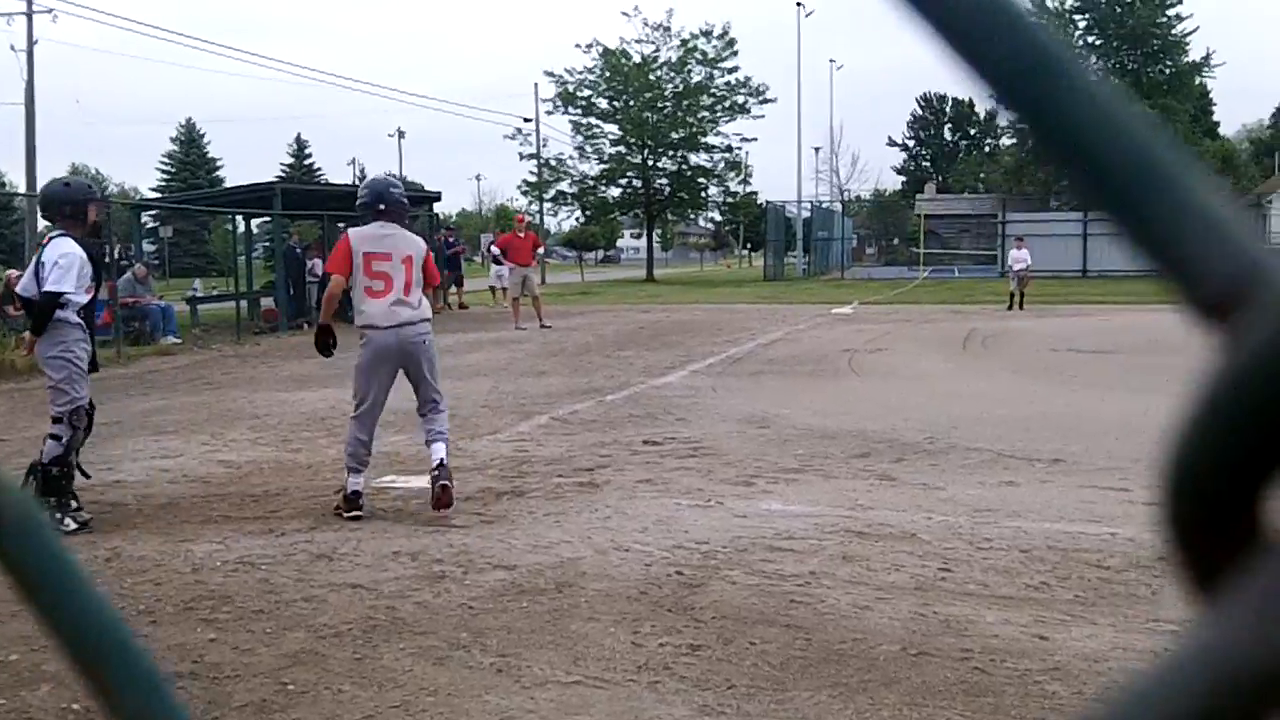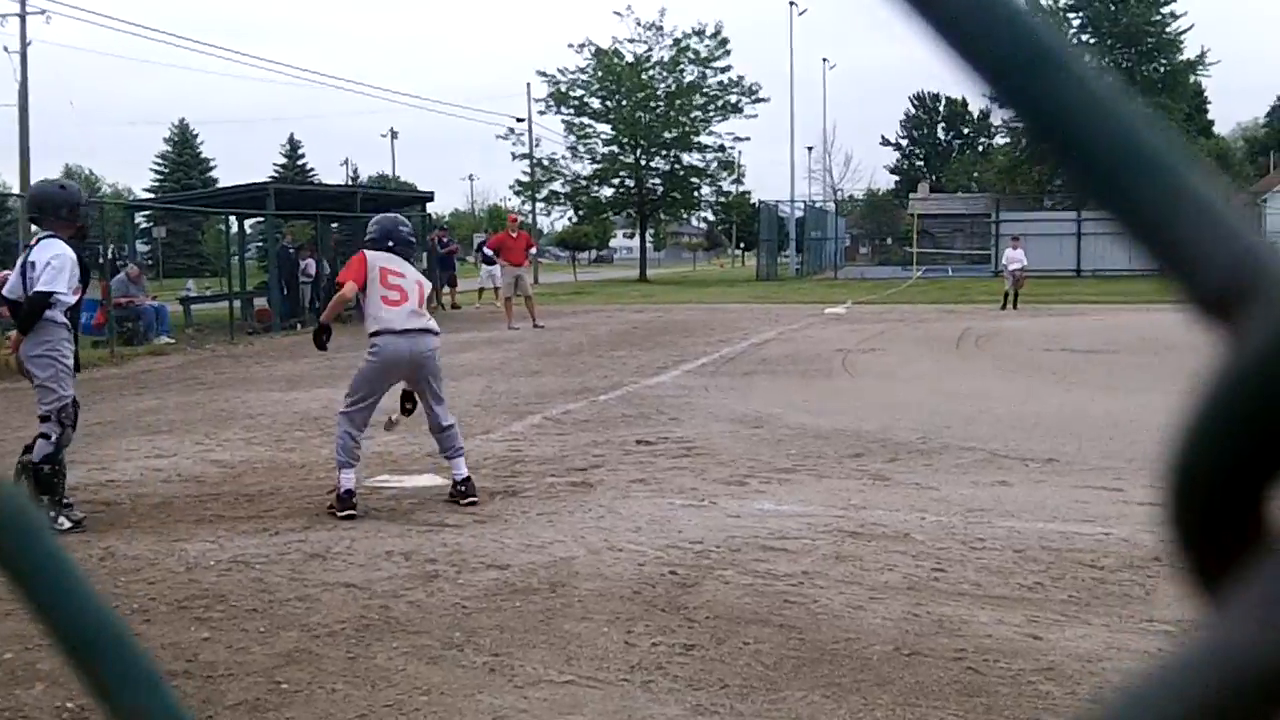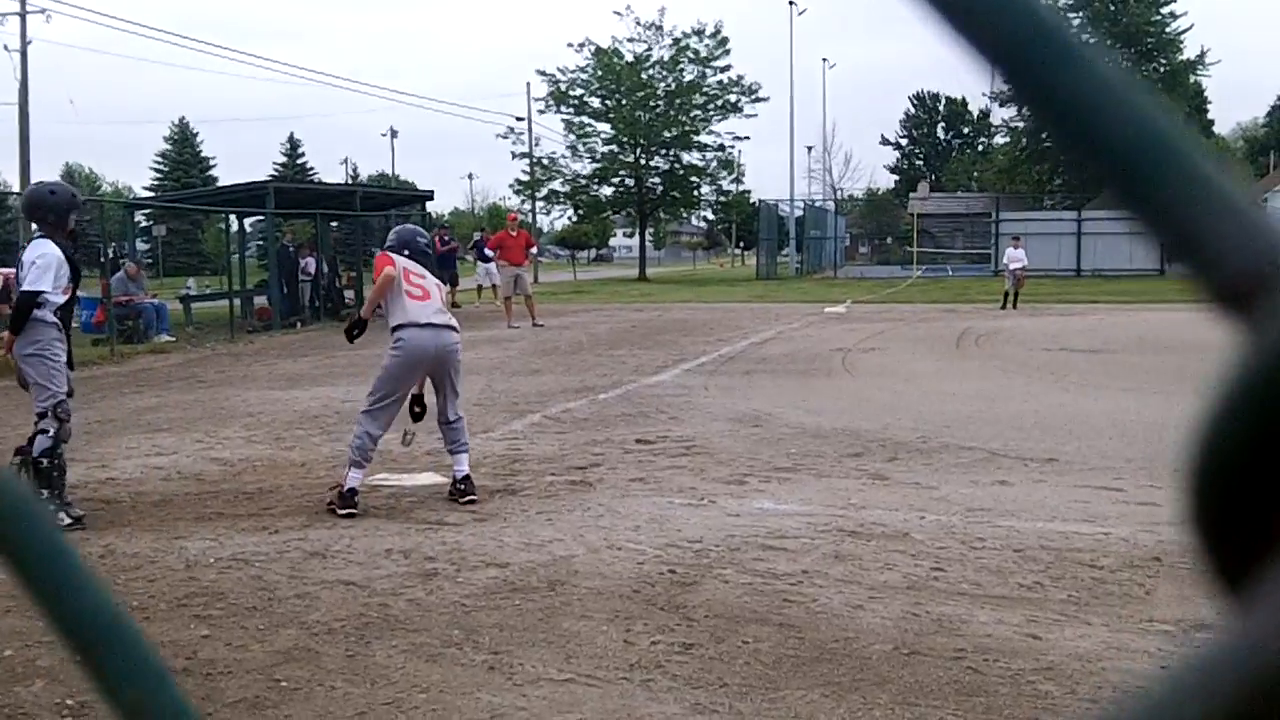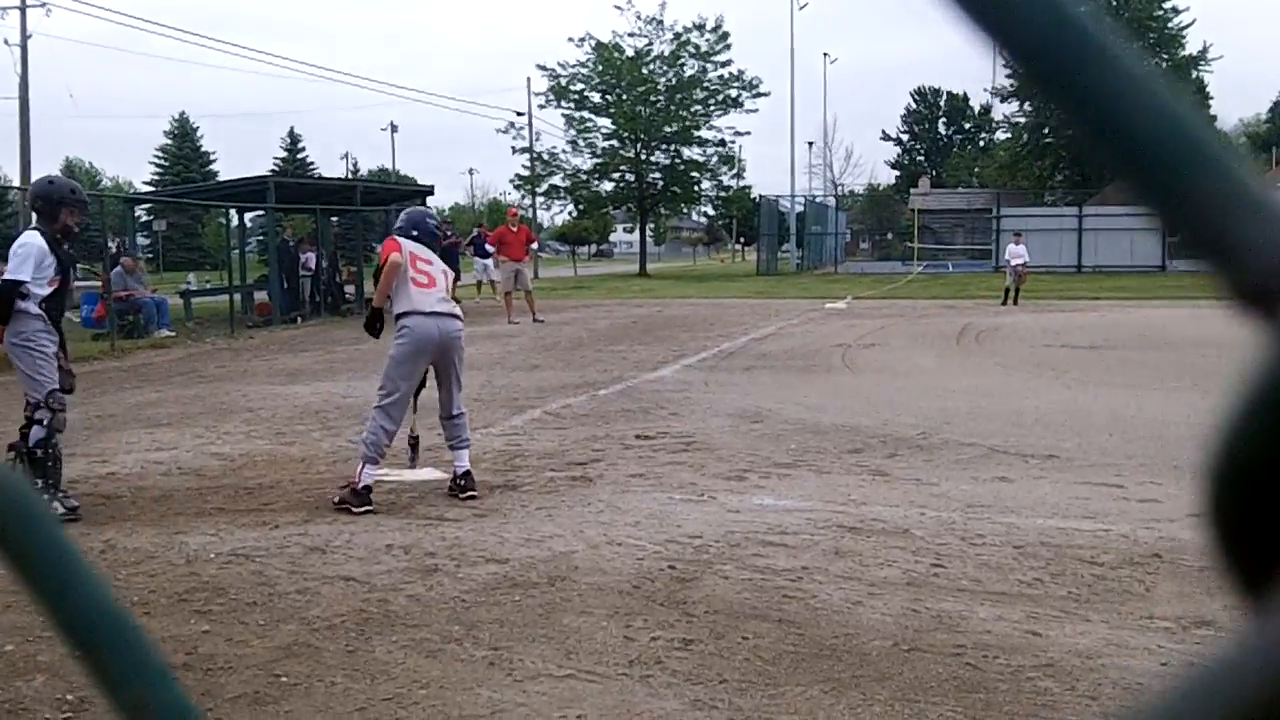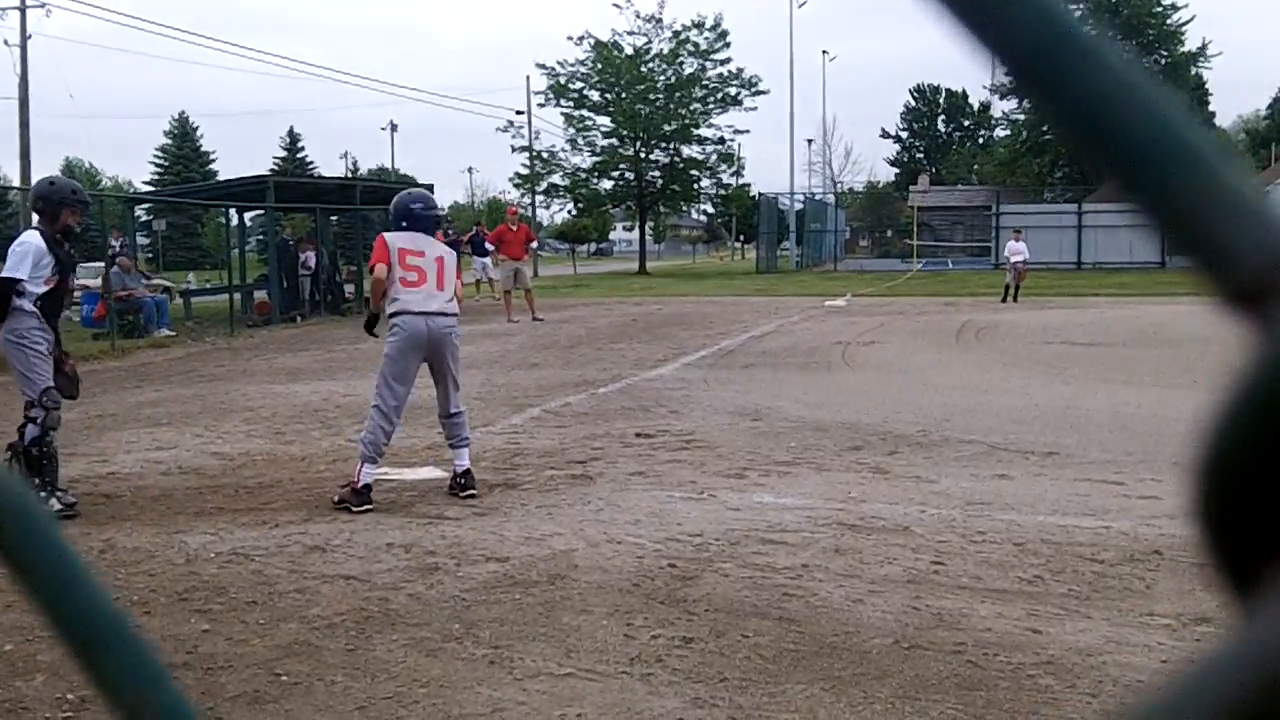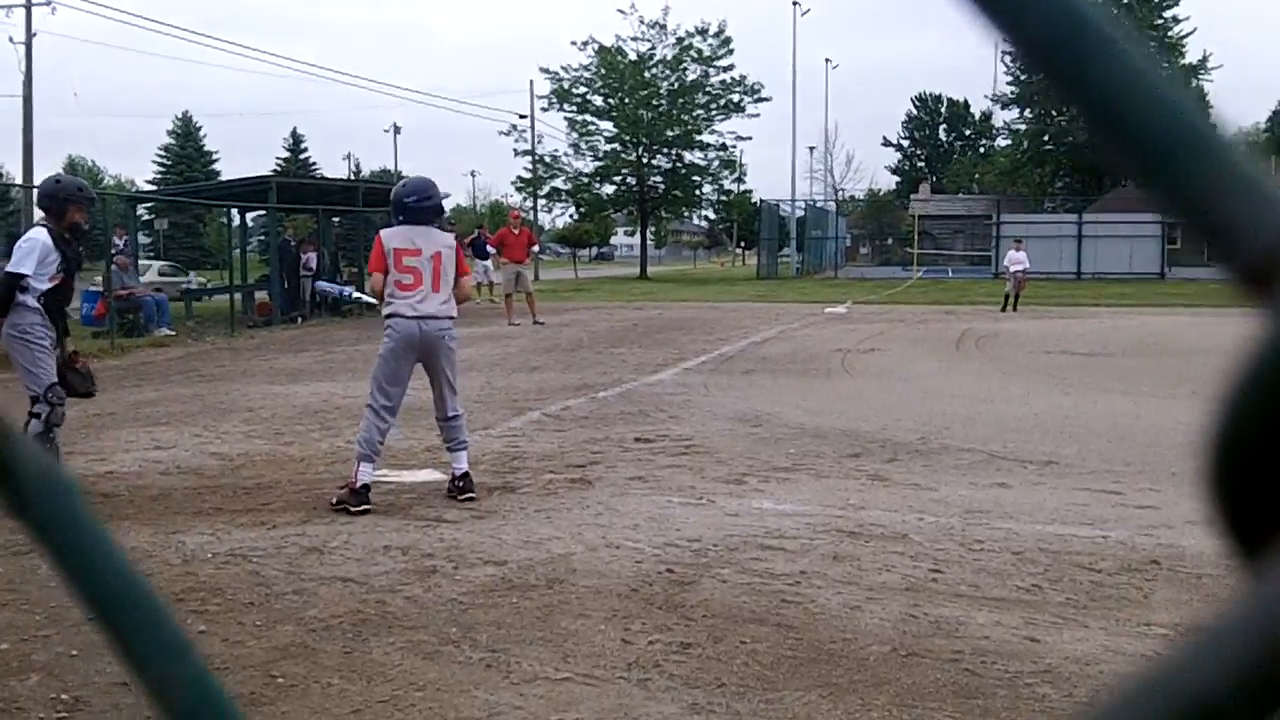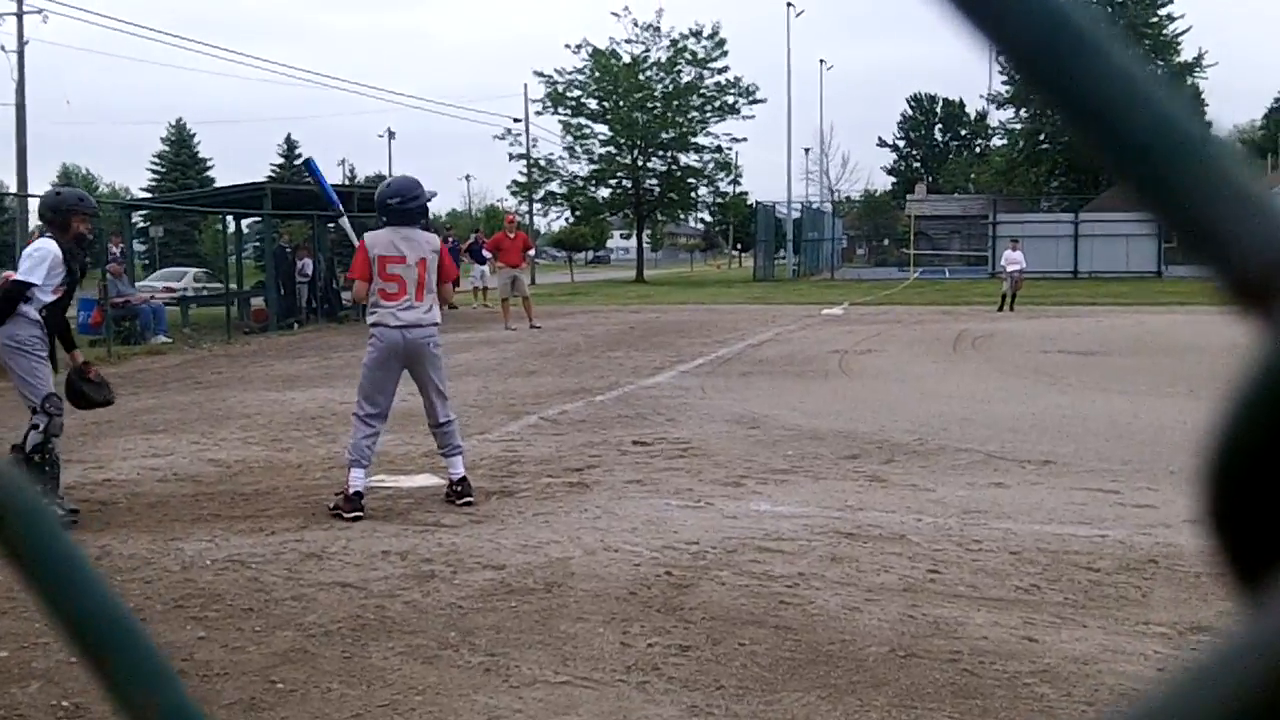
dt=0.2s
person 1, frame 1
left shoulder: (50, 247)
right shoulder: (72, 250)
left elbow: (24, 294)
right elbow: (51, 298)
left wrist: (38, 330)
right wrist: (36, 333)
left hip: (60, 341)
right hip: (66, 340)
left knee: (81, 415)
right knee: (68, 420)
left ankle: (56, 494)
right ankle: (52, 506)
person 1, frame 2
left shoulder: (35, 248)
right shoulder: (61, 251)
right elbow: (40, 298)
left hip: (42, 341)
right hip: (50, 341)
left knee: (65, 414)
right knee: (56, 420)
left ankle: (39, 492)
right ankle: (45, 505)
person 1, frame 3
left shoulder: (44, 248)
right shoulder: (49, 251)
left hip: (45, 342)
right hip: (42, 341)
left knee: (50, 414)
right knee: (55, 417)
left ankle: (37, 489)
right ankle: (48, 501)
person 1, frame 4
left shoulder: (53, 245)
right shoulder: (33, 241)
left wrist: (59, 348)
left hip: (43, 334)
right hip: (29, 333)
left knee: (41, 407)
right knee: (49, 407)
left ankle: (36, 484)
right ankle: (44, 491)
person 1, frame 5
left shoulder: (57, 246)
right shoulder: (32, 241)
left wrist: (56, 346)
left hip: (41, 334)
left knee: (41, 406)
right knee: (45, 405)
left ankle: (35, 483)
right ankle: (40, 490)
person 1, frame 6
left shoulder: (64, 242)
right shoulder: (39, 237)
left wrist: (65, 342)
left hip: (44, 330)
right hip: (27, 326)
left knee: (47, 400)
right knee: (49, 400)
person 1, frame 7
left shoulder: (64, 256)
right shoulder: (46, 250)
left elbow: (56, 314)
left wrist: (75, 354)
left hip: (36, 343)
left knee: (48, 411)
right knee: (47, 414)
right ankle: (41, 501)
person 2, frame 1
left shoulder: (352, 239)
right shoulder: (417, 243)
left elbow: (335, 287)
left wrist: (324, 326)
left hip: (377, 336)
right hip: (418, 331)
left knee: (363, 417)
right knee: (433, 406)
left ankle: (353, 494)
right ankle: (441, 468)
person 2, frame 2
left shoulder: (365, 258)
right shoulder: (416, 276)
left elbow: (348, 292)
left wrist: (324, 322)
right wrist: (409, 387)
left hip: (388, 343)
right hip: (427, 342)
left knee: (352, 414)
right knee: (440, 414)
left ankle: (346, 493)
right ankle: (462, 482)
person 2, frame 3
left shoulder: (388, 258)
right shoulder: (433, 279)
left elbow: (389, 275)
left wrist: (362, 315)
right wrist: (418, 394)
left hip: (412, 337)
right hip: (449, 337)
left knee: (375, 413)
right knee: (450, 411)
left ankle: (349, 490)
right ankle: (463, 481)
person 2, frame 4
left shoulder: (396, 244)
right shoulder: (441, 265)
left elbow: (392, 264)
left wrist: (376, 307)
right wrist: (421, 374)
left hip: (416, 326)
right hip: (452, 326)
left knee: (389, 406)
right knee: (452, 405)
left ankle: (362, 487)
right ankle: (463, 475)
person 2, frame 5
left shoulder: (388, 240)
right shoulder: (446, 250)
left elbow: (379, 277)
right elbow: (458, 293)
left wrist: (374, 312)
left hip: (406, 325)
right hip: (446, 325)
left knee: (385, 406)
right knee: (451, 402)
left ankle: (362, 486)
right ankle: (463, 475)
person 2, frame 6
left shoulder: (386, 238)
right shoulder: (449, 241)
left elbow: (376, 287)
right elbow: (464, 292)
left hip: (401, 327)
right hip: (441, 327)
left knee: (380, 407)
right knee: (448, 404)
left ankle: (360, 487)
right ankle: (461, 477)
person 2, frame 7
left shoulder: (370, 242)
right shoulder: (433, 243)
left elbow: (360, 293)
right elbow: (447, 296)
left hip: (385, 335)
right hip: (425, 334)
left knee: (367, 415)
right knee: (440, 410)
left ankle: (354, 493)
right ankle: (459, 481)
